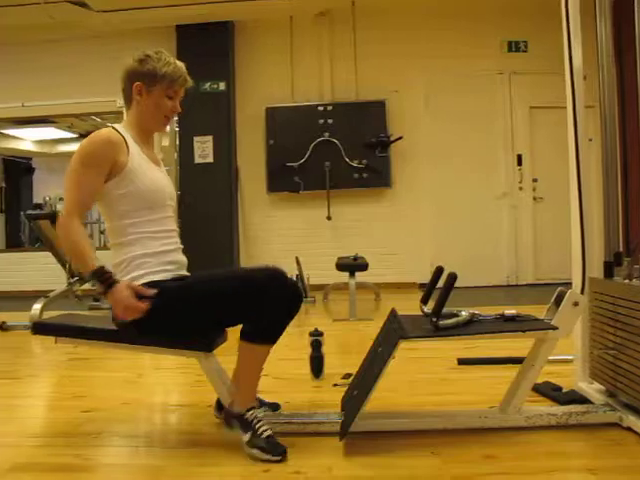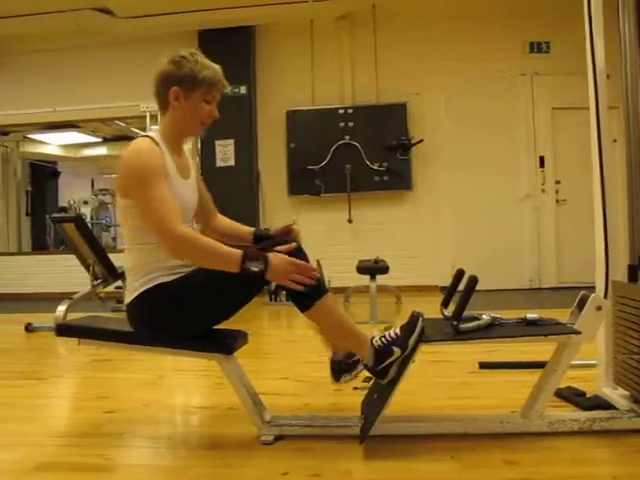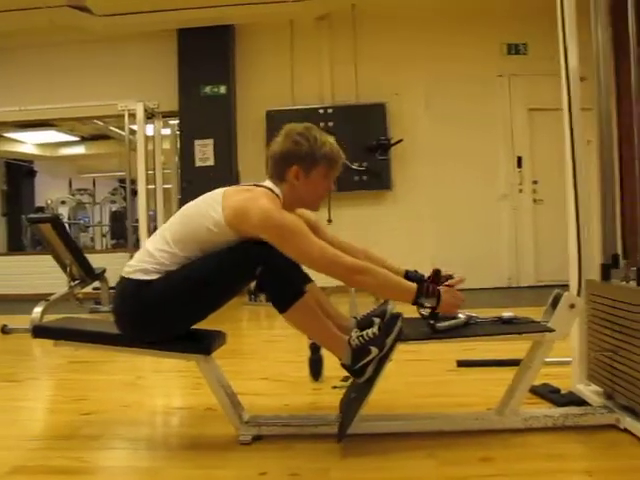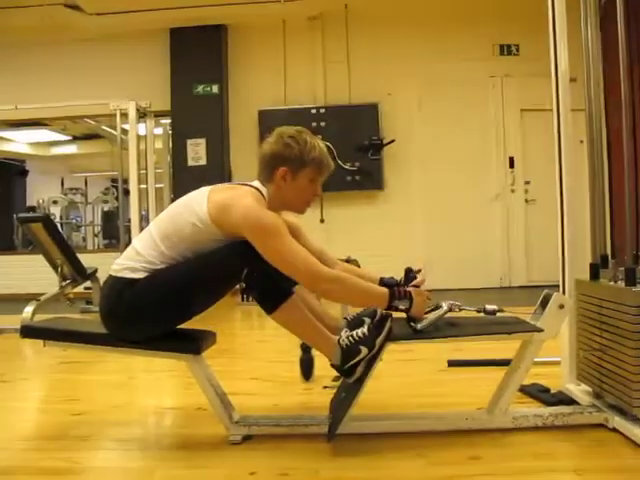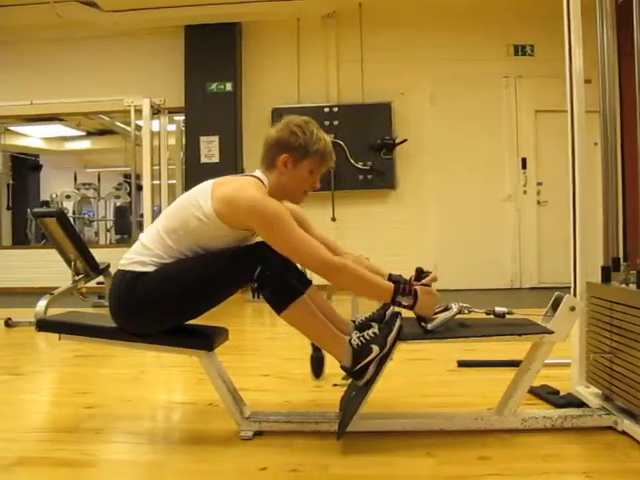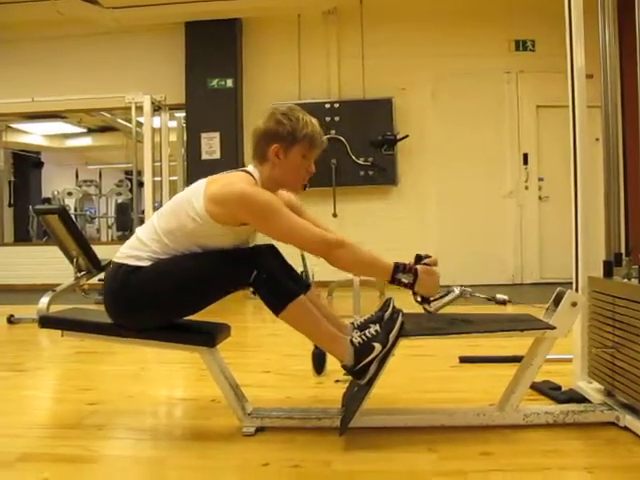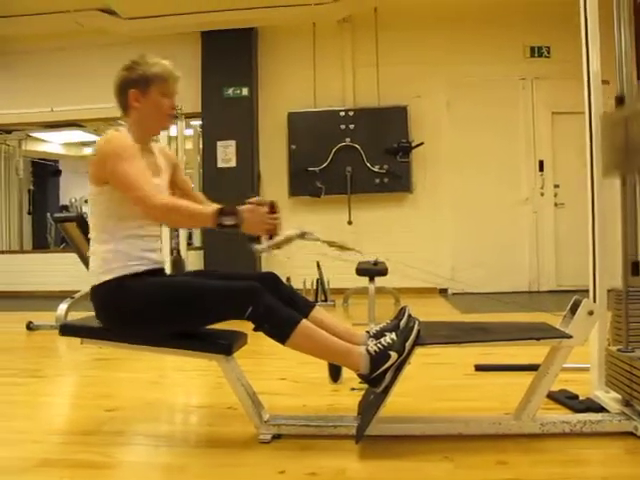
dt=0.7s
person 1, frame 1
left shoulder: (150, 151)
right shoulder: (107, 143)
right elbow: (68, 223)
right wrist: (109, 285)
left hip: (170, 290)
right hip: (147, 298)
left knee: (280, 292)
right knee: (275, 286)
left ankle: (237, 396)
right ankle: (242, 411)
person 1, frame 2
left shoulder: (184, 157)
right shoulder: (143, 156)
left elbow: (211, 221)
right elbow: (176, 240)
left wrist: (266, 238)
right wrist: (260, 264)
left hip: (180, 290)
right hip: (155, 303)
left knee: (285, 254)
right knee: (262, 260)
left ankle: (346, 353)
right ankle: (371, 352)
person 1, frame 3
left shoulder: (287, 209)
right shoulder: (265, 210)
left elbow: (354, 255)
right elbow: (350, 272)
left wrist: (418, 280)
right wrist: (429, 296)
left hip: (160, 293)
right hip: (141, 302)
left knee: (274, 261)
right knee: (264, 258)
left ankle: (351, 332)
right ankle: (351, 353)
person 1, frame 4
left shoulder: (269, 211)
right shoulder: (250, 210)
left elbow: (332, 267)
right elbow: (322, 282)
left wrist: (392, 286)
right wrist: (400, 301)
left hip: (148, 295)
right hip: (126, 300)
left knee: (266, 261)
right knee: (250, 260)
left ankle: (340, 330)
right ankle: (341, 352)
person 1, frame 5
left shoulder: (277, 204)
right shoulder: (252, 199)
left elbow: (340, 256)
right elbow: (329, 269)
left wrist: (400, 282)
right wrist: (405, 296)
left hip: (159, 285)
right hip: (135, 294)
left knee: (277, 263)
right knee: (264, 263)
left ankle: (349, 332)
right ankle: (351, 354)
person 1, frame 6
left shoulder: (275, 196)
right shoulder: (245, 193)
left elbow: (335, 241)
right elbow: (330, 249)
left wrist: (403, 269)
right wrist: (406, 275)
left hip: (155, 282)
right hip: (131, 288)
left knee: (266, 264)
right knee: (261, 263)
left ankle: (348, 333)
right ankle: (351, 353)
person 1, frame 7
left shoulder: (160, 154)
right shoulder: (115, 146)
left elbow: (199, 205)
right elbow: (156, 208)
left wrist: (245, 216)
right wrist: (232, 218)
left hip: (150, 282)
right hip: (121, 294)
left knee: (266, 284)
right knee: (252, 298)
left ankle: (364, 342)
right ankle: (365, 362)
